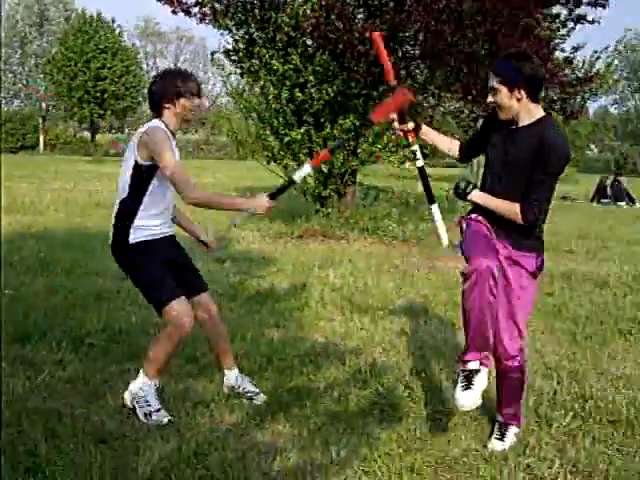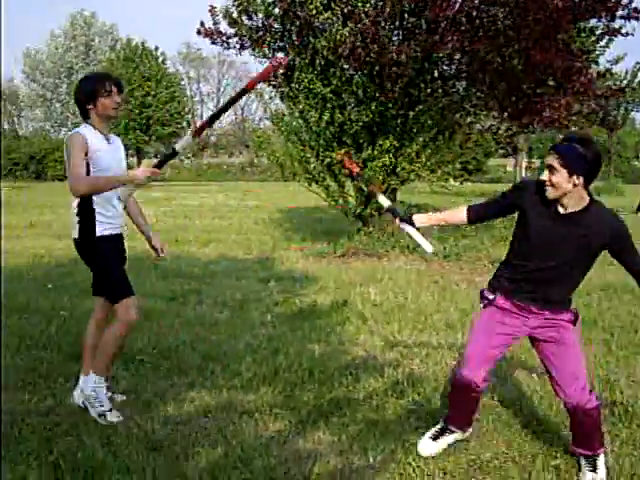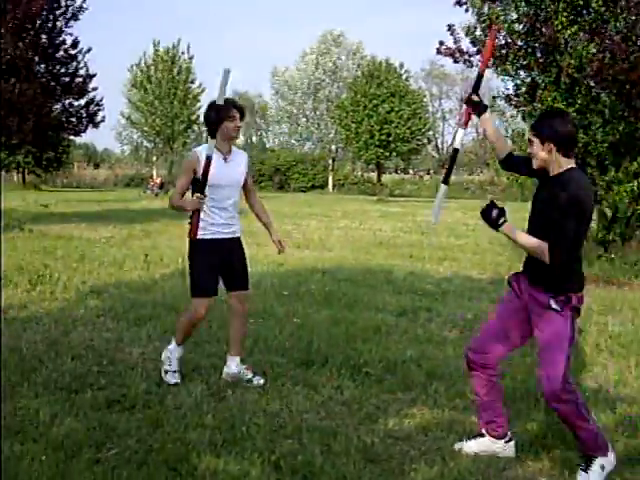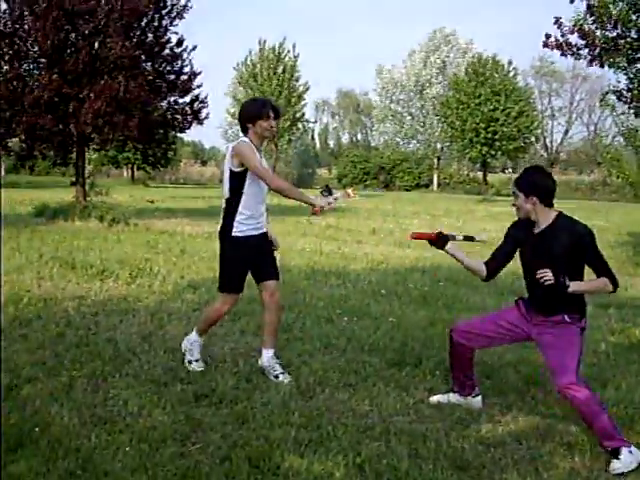
dt=1s
person 1, frame 1
left shoulder: (552, 142)
right shoulder: (497, 121)
left elbow: (530, 215)
right elbow: (465, 151)
left wrist: (476, 195)
right wrist: (420, 130)
left hip: (521, 249)
right hip: (481, 226)
left knee: (510, 349)
right knee: (482, 267)
left ankle: (508, 419)
right ankle: (474, 364)
person 1, frame 2
left shoulder: (606, 225)
right shoulder: (529, 193)
right elbow: (478, 212)
right wrist: (421, 218)
left hip: (554, 315)
right hip: (504, 302)
left knee: (579, 398)
right knee: (468, 376)
right ankle: (454, 425)
person 1, frame 3
left shoulder: (573, 191)
right shoulder: (550, 175)
left elbow: (556, 257)
right elbow: (508, 158)
left wrist: (505, 227)
right wrist: (483, 115)
left hip: (557, 300)
right hip: (525, 288)
left knee: (554, 387)
right knee: (479, 357)
right ankle: (497, 435)
person 1, frame 4
left shoulder: (576, 233)
right shoulder: (520, 230)
left elbow: (609, 283)
right elbow: (488, 271)
left wrist: (566, 285)
right wrist: (447, 247)
left hip: (563, 322)
right hip: (527, 312)
left knee: (568, 384)
right knee: (461, 334)
right ankle: (466, 392)
person 2, frame 1
left shoulder: (167, 140)
right shoulder: (153, 136)
right elbow: (190, 194)
left wrist: (192, 229)
right wrist: (246, 204)
left hip: (163, 239)
right hip: (134, 245)
left knee: (208, 310)
right knee: (181, 321)
left ankle: (232, 376)
right ankle: (142, 389)
person 2, frame 2
left shoulder: (116, 143)
right shoulder: (79, 139)
right elbow: (79, 187)
left wrist: (150, 233)
right wrist: (130, 177)
left hip: (112, 236)
right hip: (94, 237)
left knee: (103, 311)
right knee: (128, 314)
left ankle: (89, 385)
right ankle: (94, 386)
person 2, frame 3
left shoulder: (243, 158)
right shoulder: (197, 157)
left elbow: (252, 198)
right elbow: (173, 199)
left wrist: (272, 231)
right wrist: (187, 204)
left hip: (232, 240)
right hip: (204, 241)
left knee: (241, 304)
right knee: (200, 309)
left ankle: (235, 366)
right ankle: (173, 352)
person 2, frame 4
left shoulder: (258, 154)
right shoulder: (242, 148)
right elbow: (274, 183)
left wrist: (267, 231)
right wrist: (311, 200)
left hip: (258, 236)
right hip: (236, 237)
left knee: (273, 295)
right knee: (227, 302)
left ankle: (268, 357)
right ankle: (194, 340)
